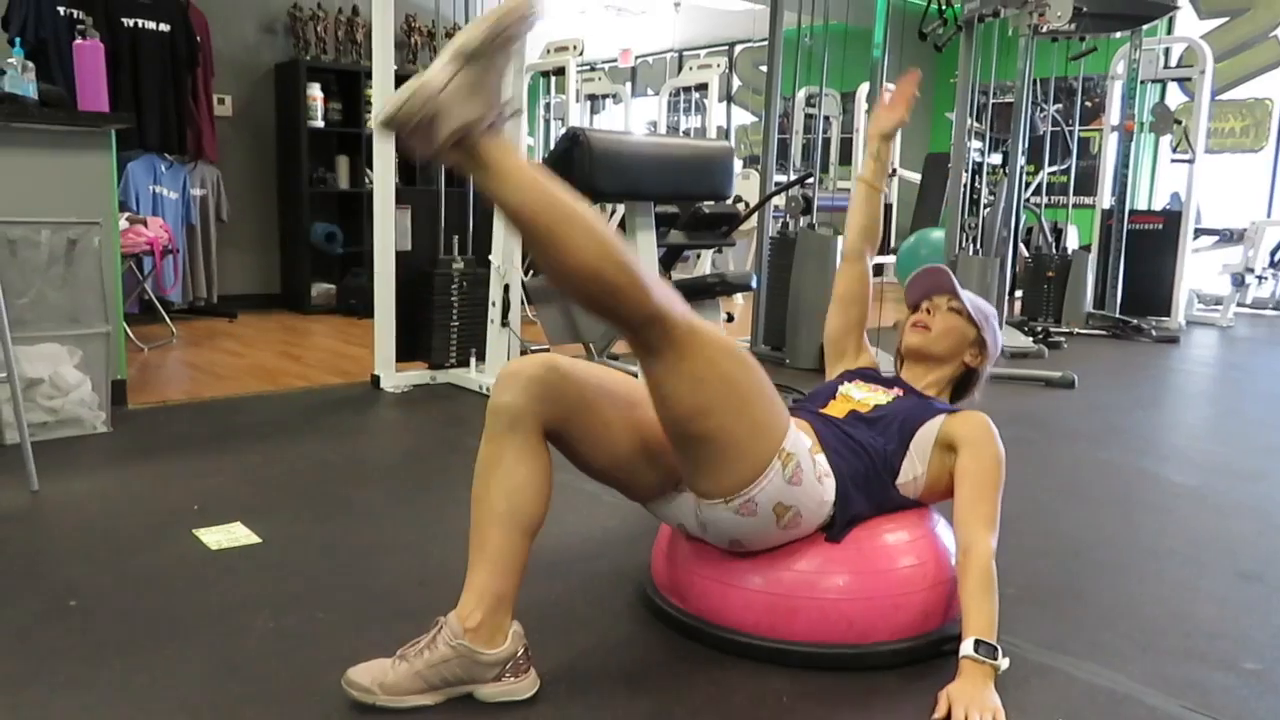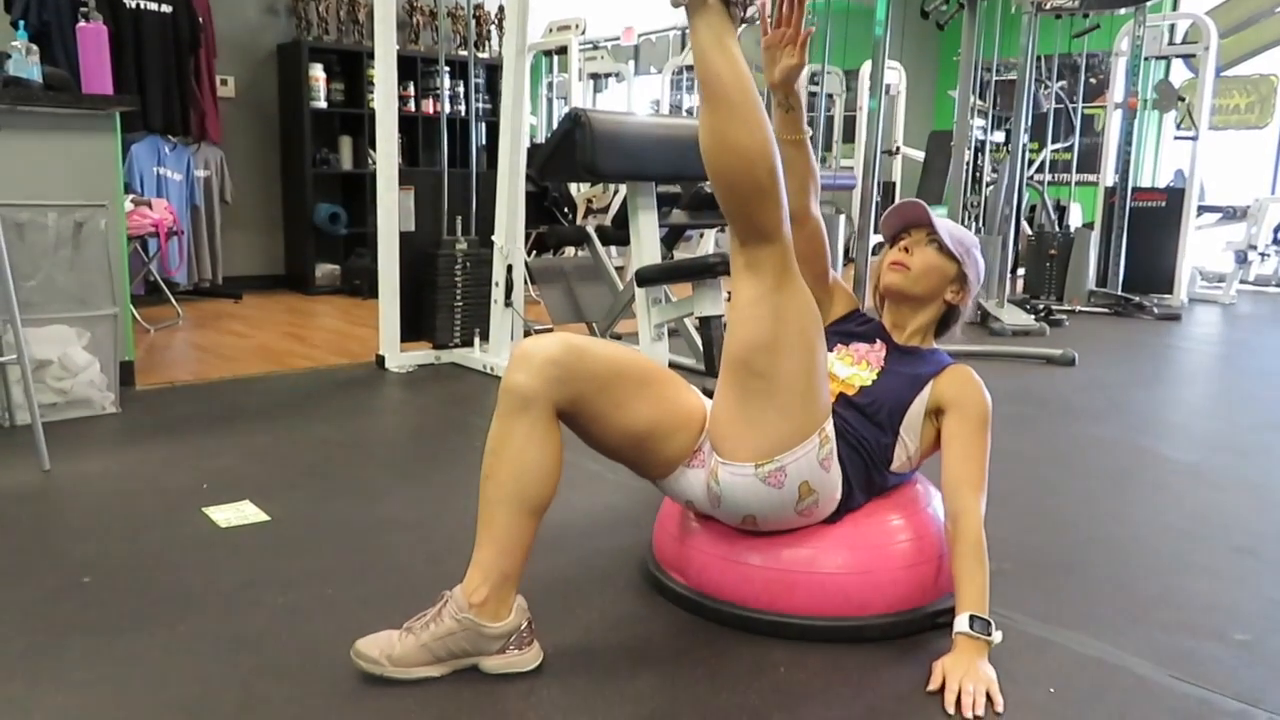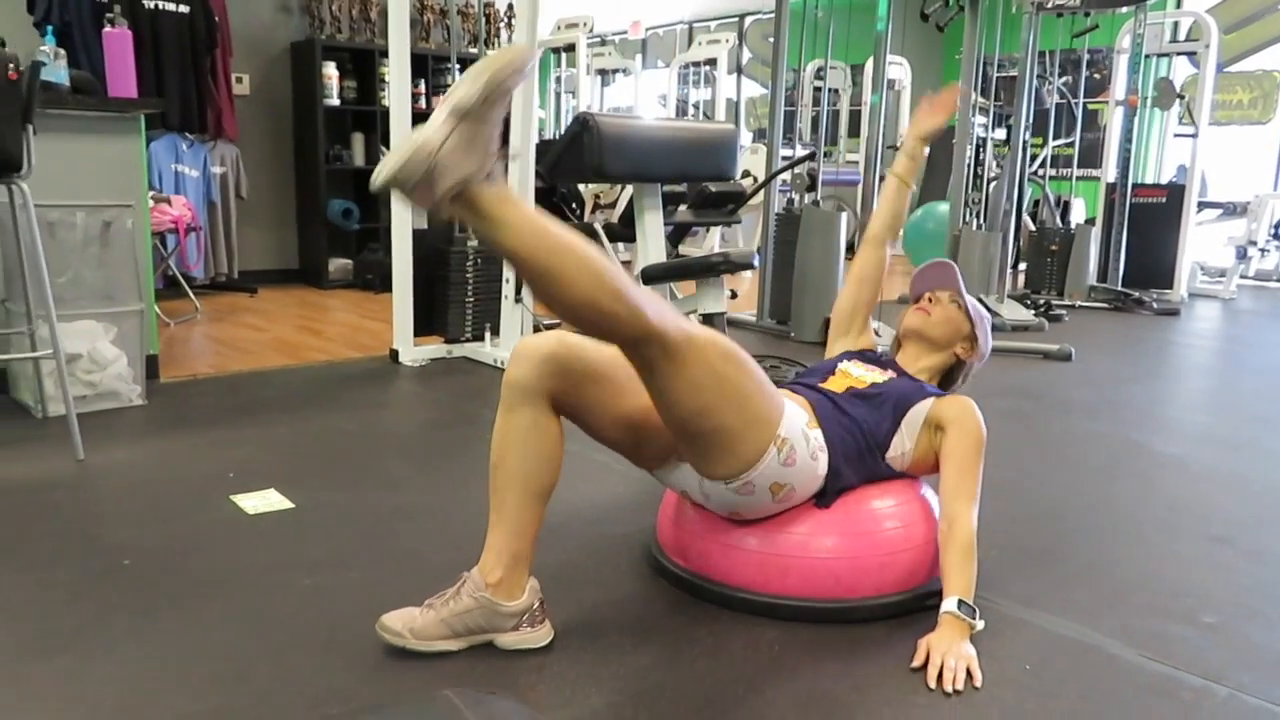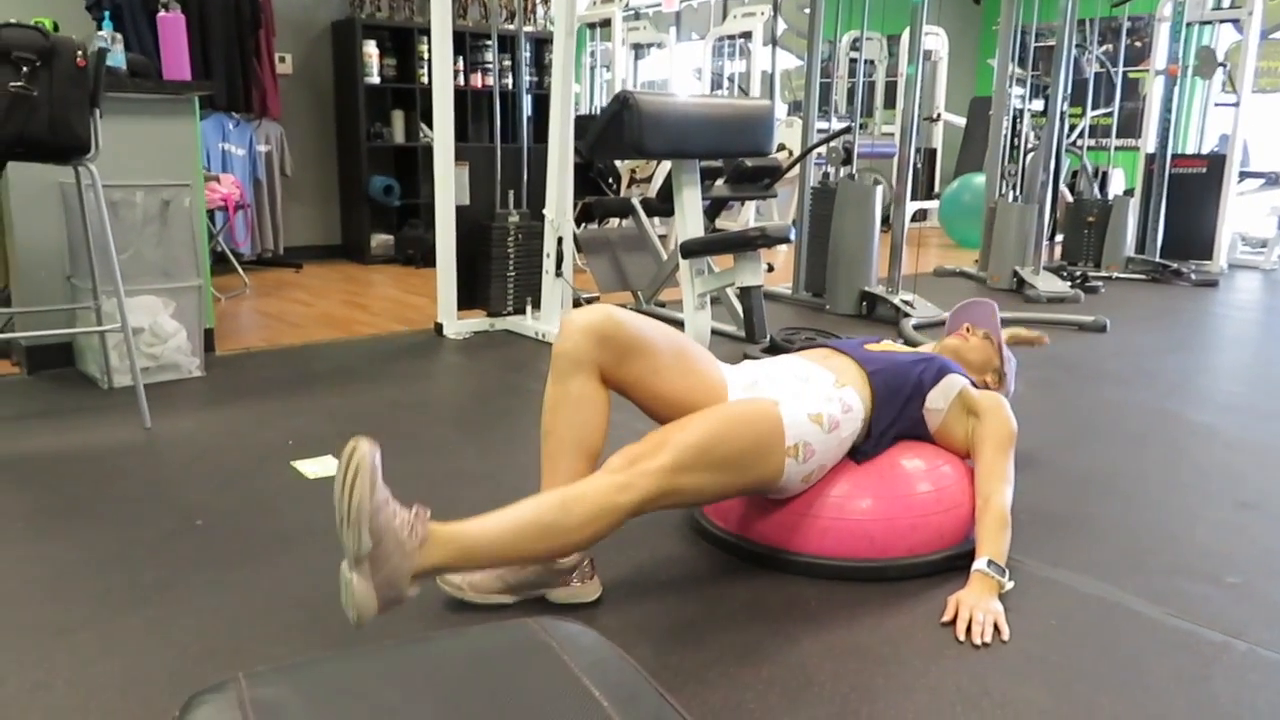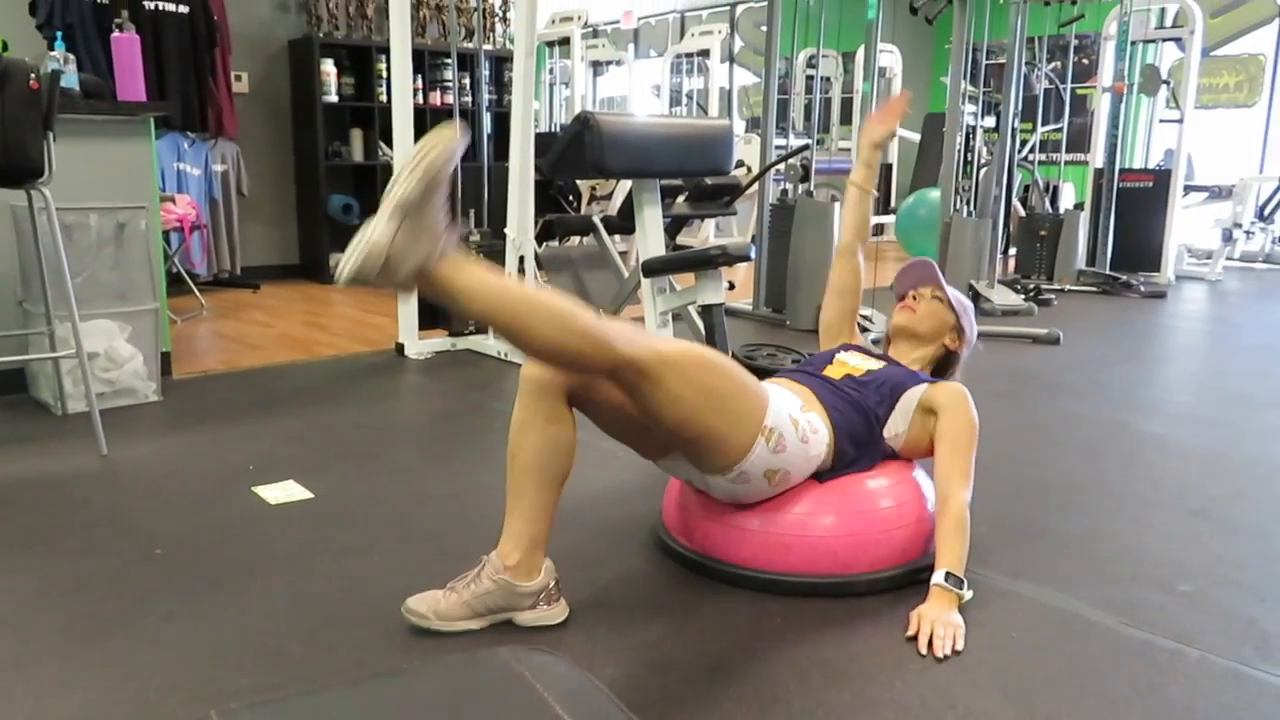
dt=0.7s
person 1, frame 1
left shoulder: (967, 432)
right shoulder: (860, 373)
left elbow: (978, 544)
right elbow: (855, 260)
right wrist: (876, 147)
left hip: (784, 488)
right hip: (714, 486)
left knee: (647, 304)
right knee: (526, 386)
left ankle: (472, 133)
right ankle: (483, 641)
person 1, frame 2
left shoulder: (953, 386)
right shoulder: (841, 315)
left elbow: (965, 513)
right elbow: (805, 212)
left wrist: (972, 644)
right wrist: (786, 95)
left hip: (785, 478)
right hip: (718, 458)
left knee: (761, 235)
right knee: (539, 365)
right ankle: (489, 615)
person 1, frame 3
left shoulder: (951, 413)
right shoulder: (858, 344)
left elbow: (960, 516)
right elbow: (875, 246)
left wrist: (956, 617)
right wrist: (914, 147)
left hip: (784, 451)
right hip: (709, 447)
left knee: (643, 320)
right knee: (538, 360)
left ankle: (467, 183)
right ankle: (500, 595)
person 1, frame 4
left shoulder: (980, 405)
right shoulder: (921, 366)
left elbow: (996, 492)
left wrist: (985, 578)
right wrist: (985, 325)
left hip: (818, 411)
right hip: (754, 381)
left knee: (634, 475)
right knee: (588, 330)
left ankle: (414, 548)
right ankle: (555, 555)
person 1, frame 5
left shoulder: (943, 399)
right shoulder: (852, 351)
left elbow: (956, 500)
right elbow: (851, 246)
left wrist: (945, 593)
right wrist: (869, 154)
left hip: (779, 442)
right hip: (714, 439)
left knee: (624, 352)
right knee: (556, 361)
left ankle: (429, 262)
right ankle: (520, 575)
